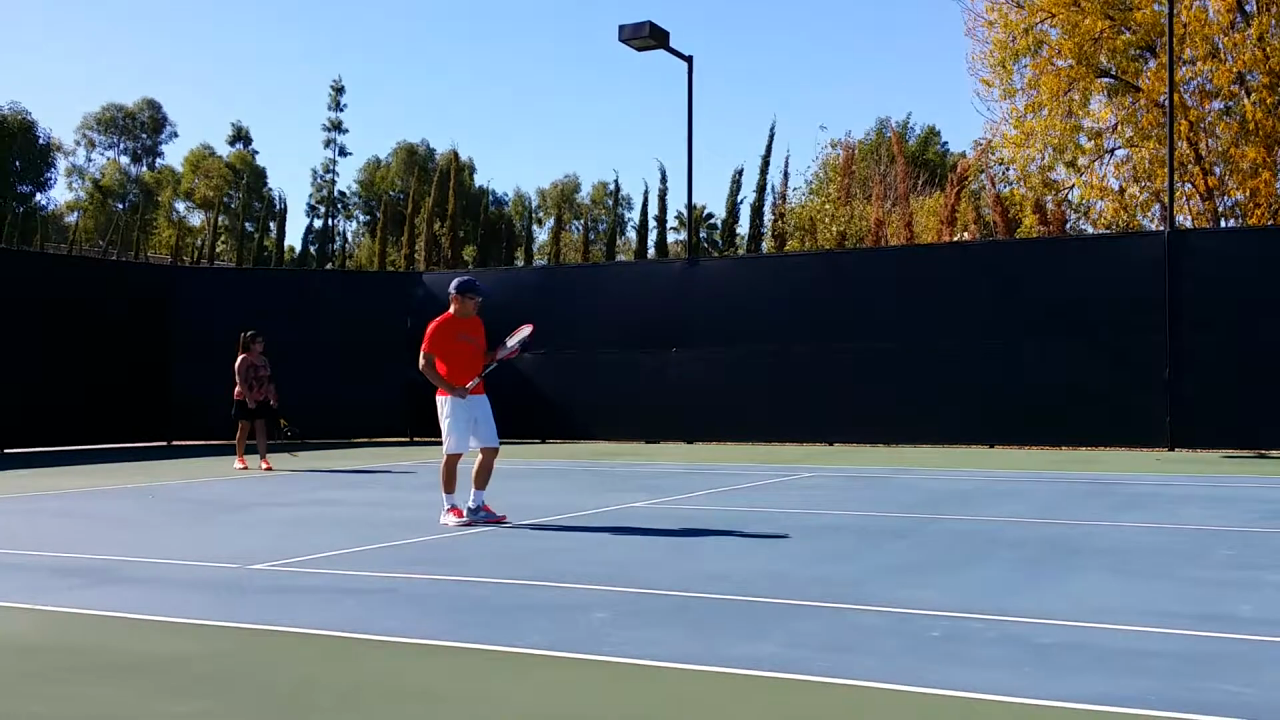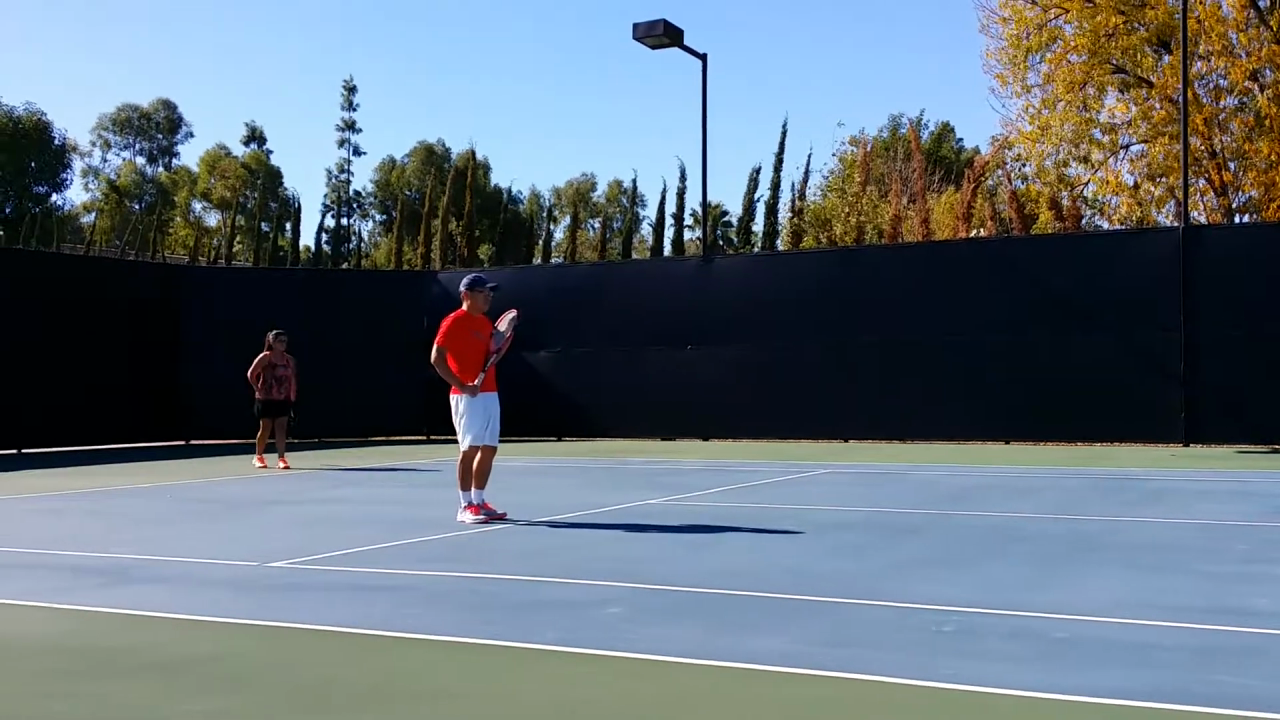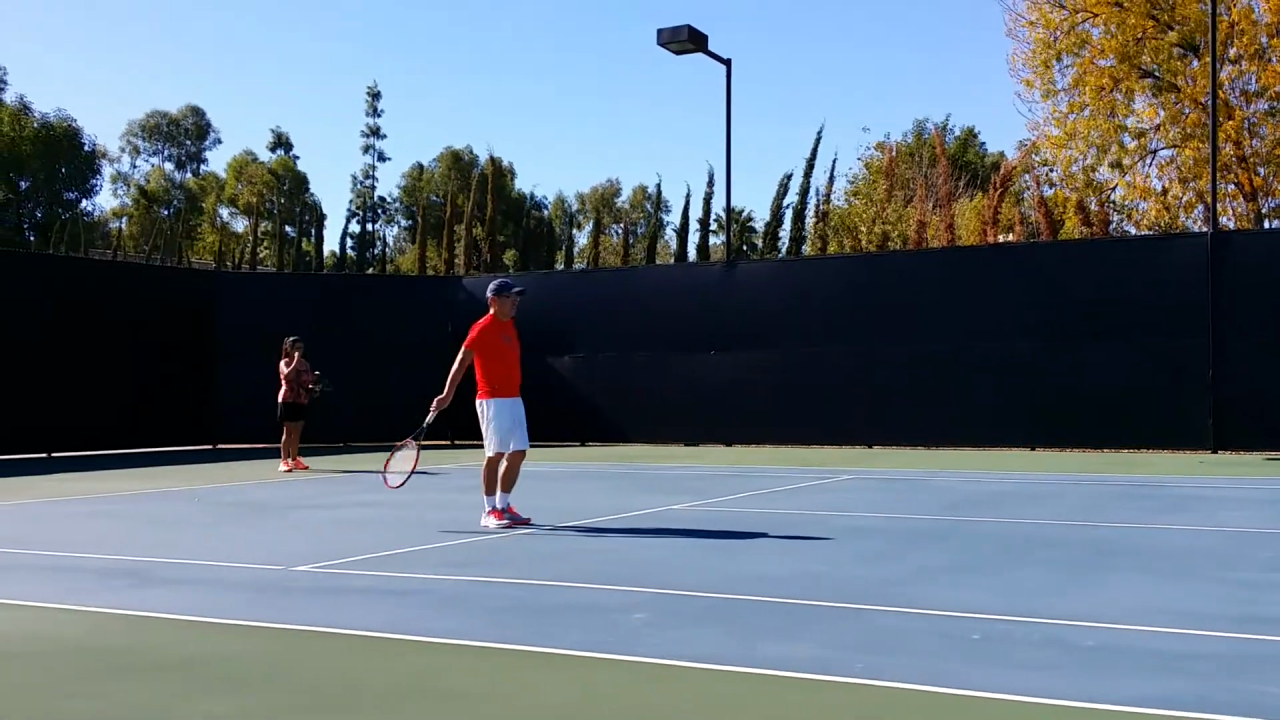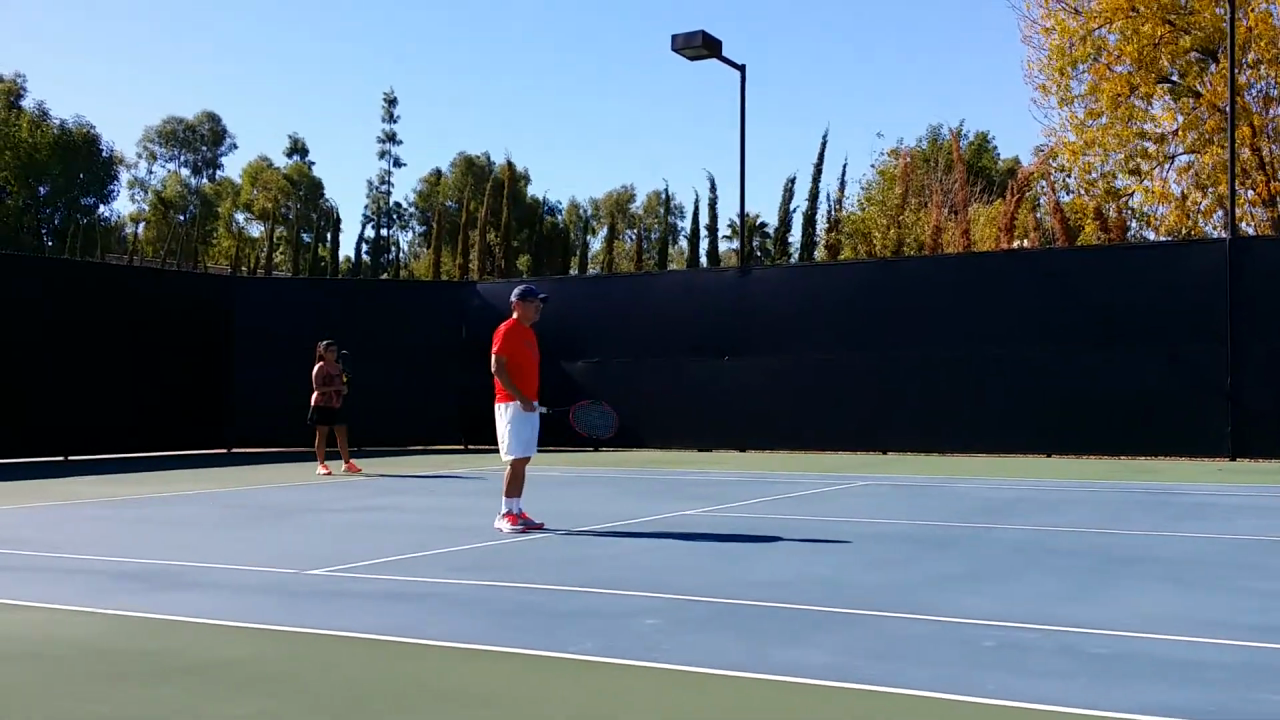
dt=1s
person 1, frame 1
left shoulder: (477, 323)
right shoulder: (440, 326)
right elbow: (425, 363)
left wrist: (500, 354)
right wrist: (451, 388)
left hip: (478, 397)
right hip: (452, 399)
left knee: (490, 450)
right knee: (454, 453)
left ankle: (475, 506)
right ankle: (449, 509)
person 1, frame 2
left shoulder: (486, 323)
right shoulder: (454, 322)
right elbow: (436, 358)
right wrist: (461, 386)
left hip: (490, 394)
right hip: (468, 396)
left knee: (489, 450)
right knee: (470, 450)
left ankle: (478, 502)
right ankle: (465, 507)
person 1, frame 3
left shoulder: (509, 326)
right shoulder: (483, 328)
right elbow: (461, 361)
right wrist: (448, 395)
left hip: (514, 400)
right hip: (493, 401)
left knee: (518, 454)
right knee: (495, 455)
left ankle: (503, 507)
right ankle: (490, 511)
person 1, frame 4
left shoulder: (529, 333)
right shoulder: (507, 330)
right elbow: (497, 368)
right wrist: (521, 399)
left hip: (528, 405)
right hip: (512, 405)
left knee: (522, 460)
right knee: (518, 459)
left ankle: (516, 512)
right ankle: (505, 515)
